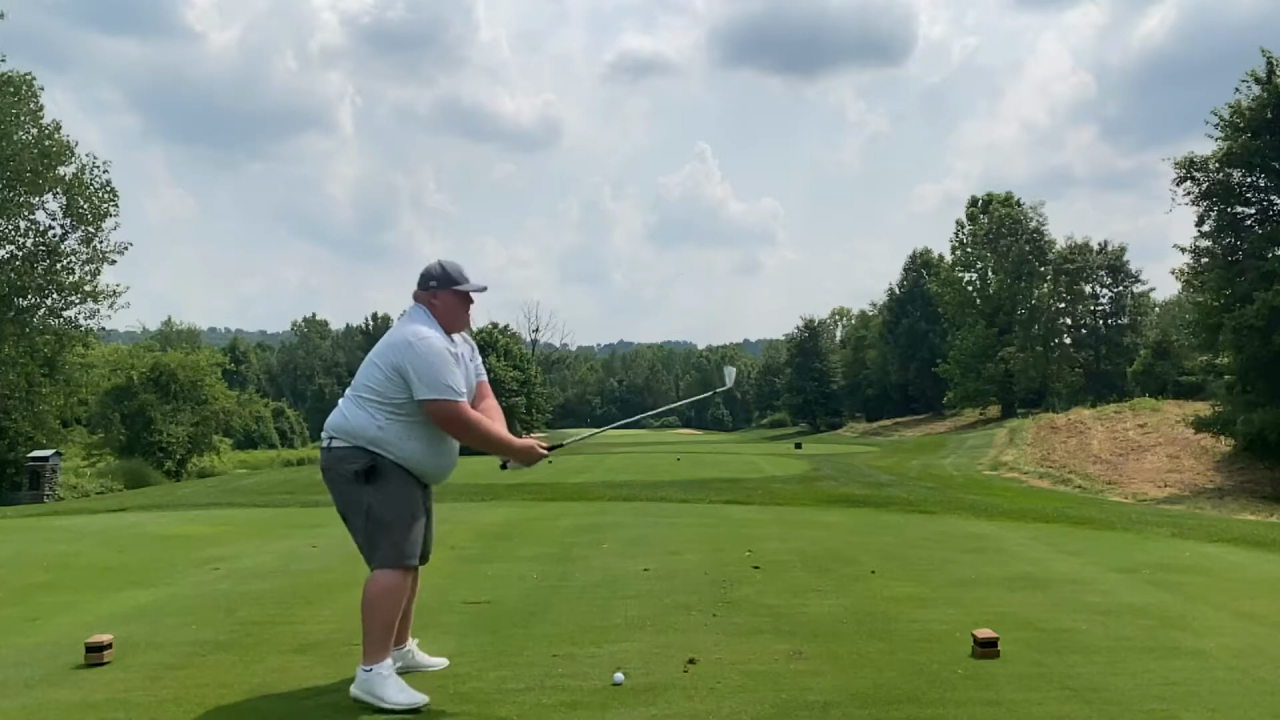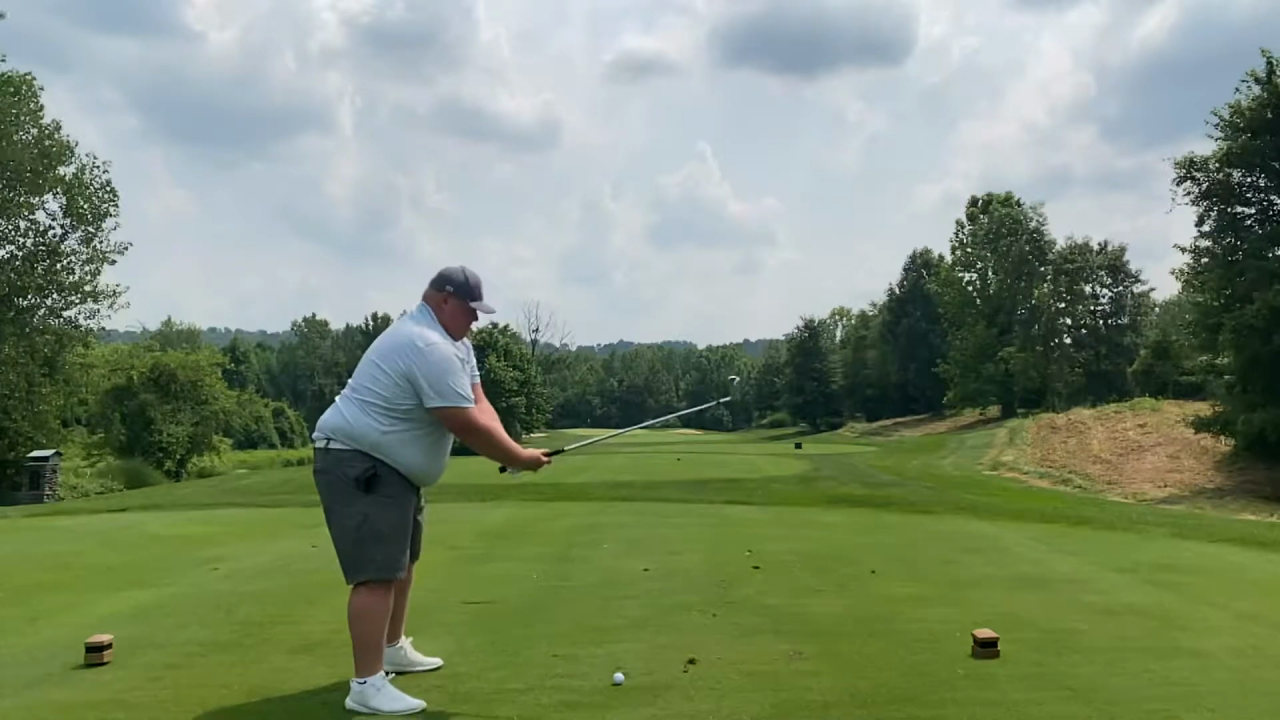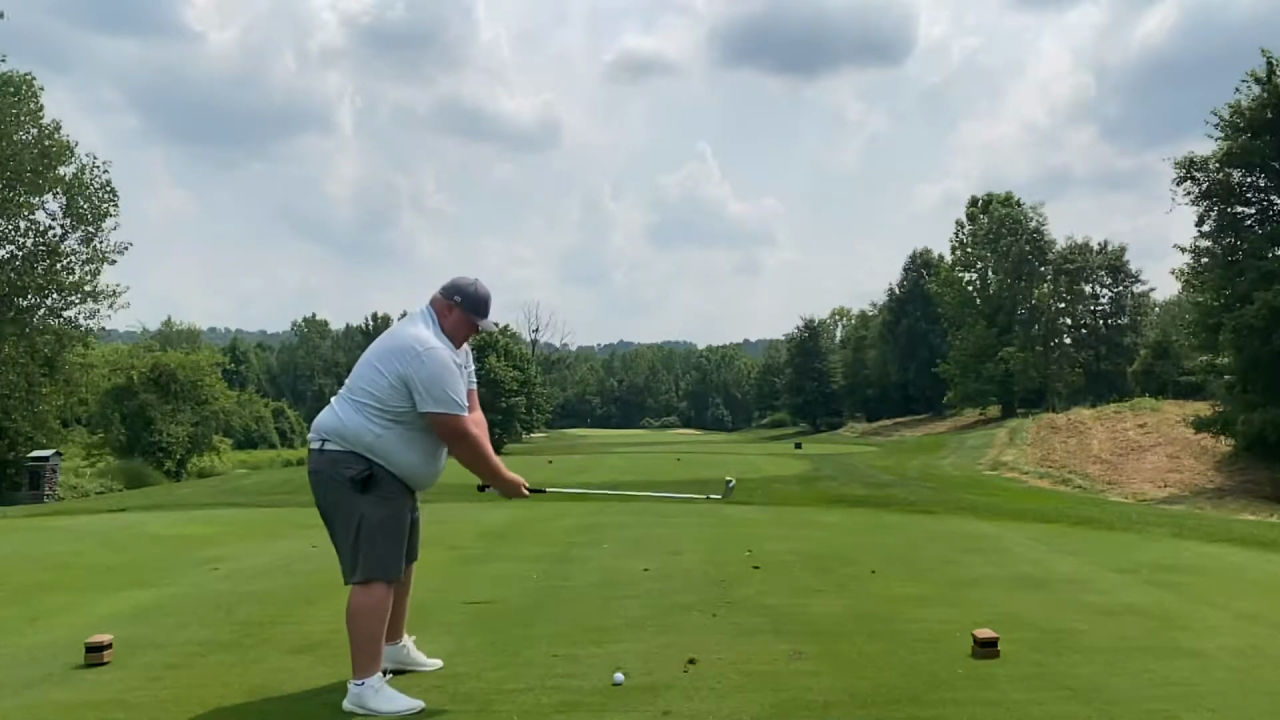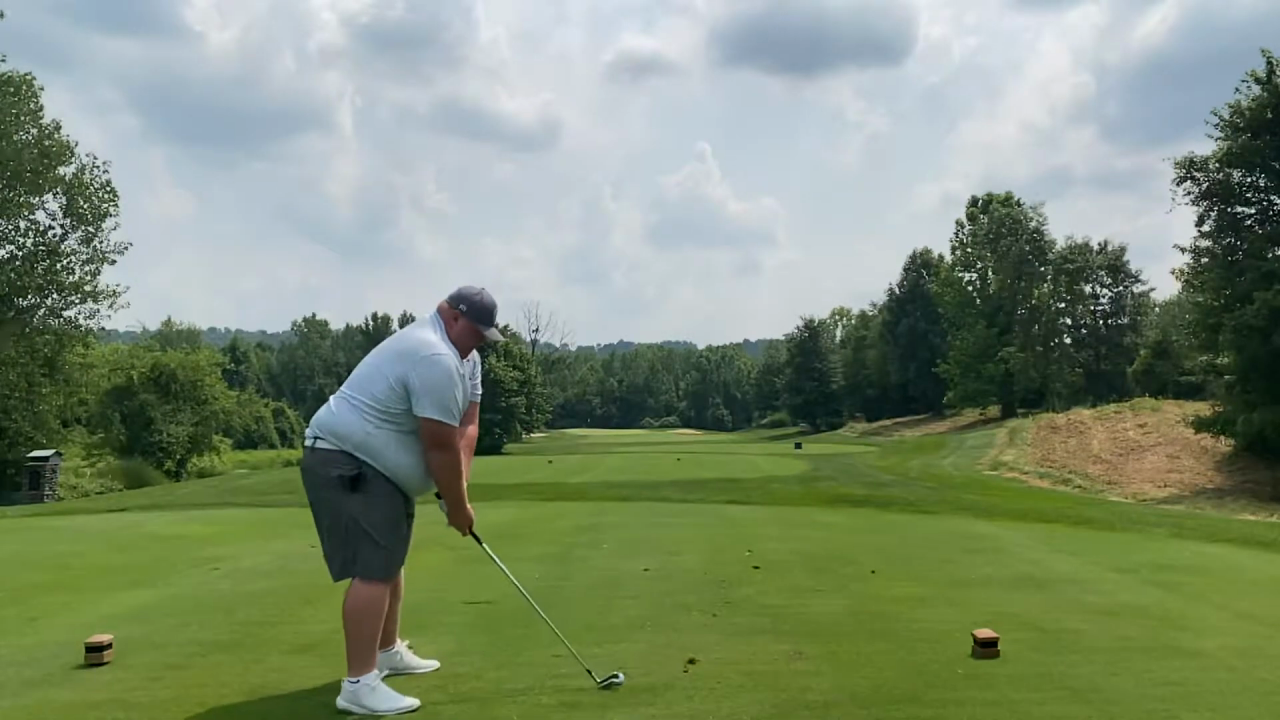
dt=0.5s
person 1, frame 1
left shoulder: (459, 341)
right shoulder: (423, 344)
left elbow: (484, 402)
right elbow: (457, 420)
left wrist: (508, 443)
right wrist: (514, 449)
left hip: (401, 465)
right hip: (364, 461)
left knee: (407, 558)
right knee: (394, 560)
left ankle: (399, 649)
right ankle: (373, 672)
person 1, frame 2
left shoulder: (452, 341)
right shoulder: (430, 348)
left elbow: (478, 405)
right elbow: (466, 425)
left wrist: (511, 450)
right wrist: (518, 458)
left hip: (387, 467)
right hip: (358, 464)
left knee: (400, 562)
right knee: (378, 571)
left ankle: (392, 648)
right ankle: (366, 684)
person 1, frame 3
left shoulder: (450, 345)
right shoulder: (427, 352)
left elbow: (471, 415)
right elbow: (457, 435)
left wrist: (491, 468)
right wrist: (500, 478)
left hip: (382, 467)
right hip: (353, 465)
left knee: (398, 559)
right knee: (376, 571)
left ankle: (392, 647)
person 1, frame 4
left shoulder: (462, 356)
right shoulder: (435, 359)
left elbow: (466, 428)
right elbow: (441, 445)
left wrist: (454, 492)
right wrist: (458, 506)
left hip: (376, 468)
right hip: (346, 464)
left knee: (389, 563)
right knee: (371, 570)
left ankle: (386, 650)
right ankle: (358, 684)
